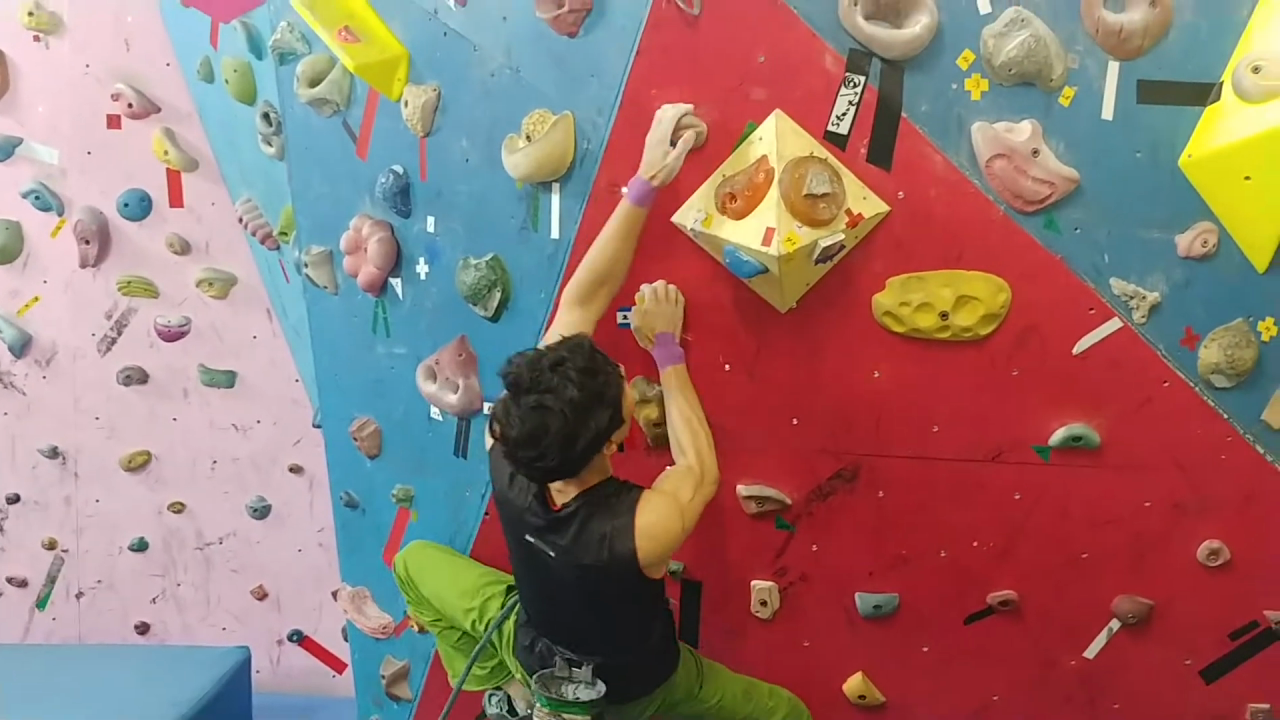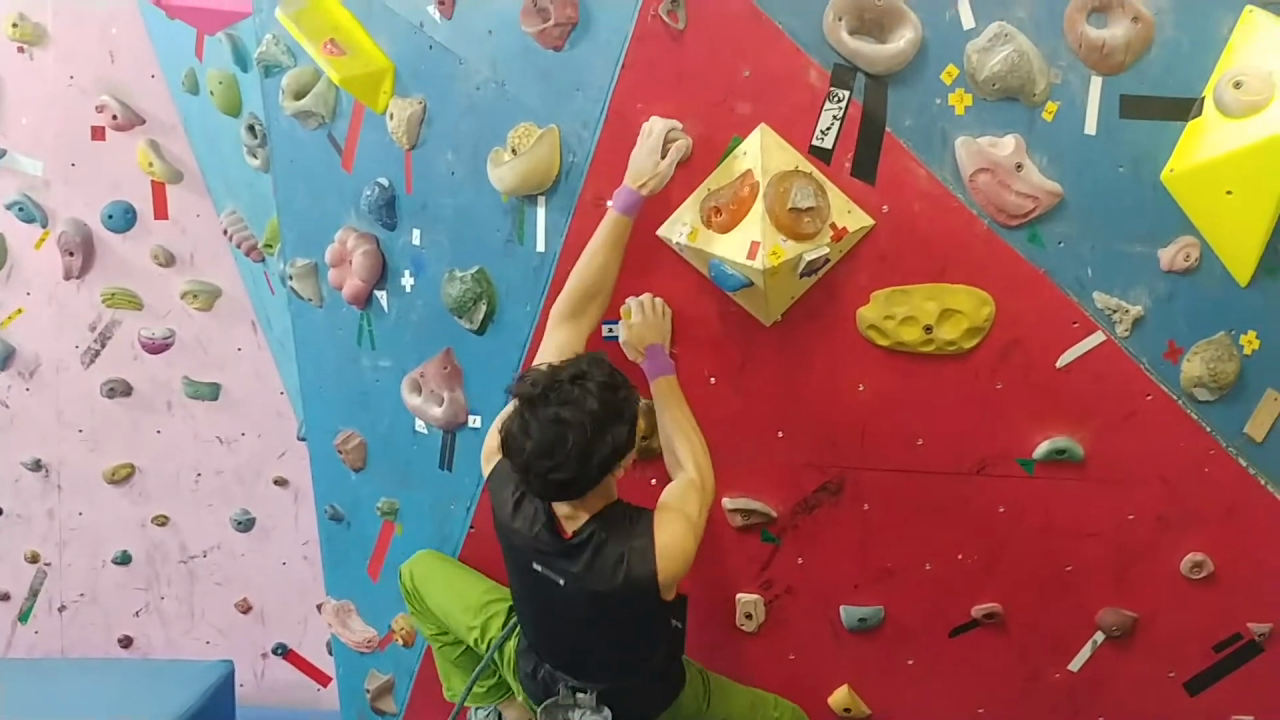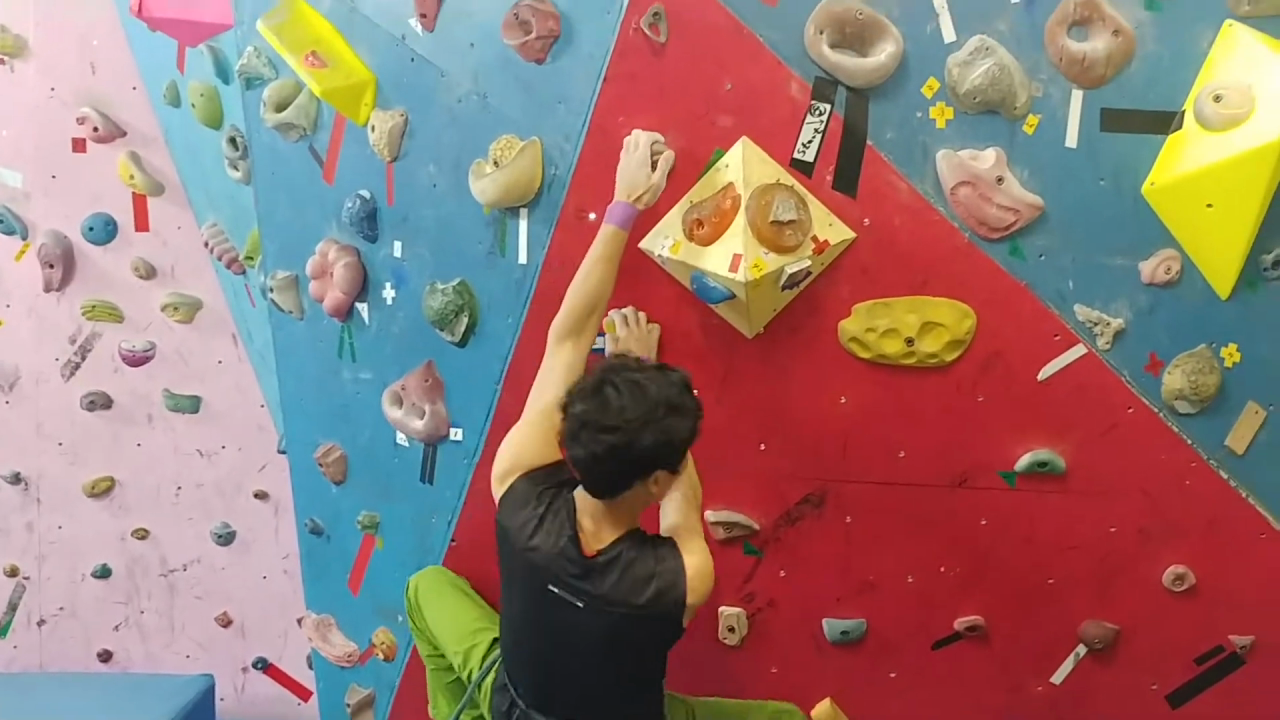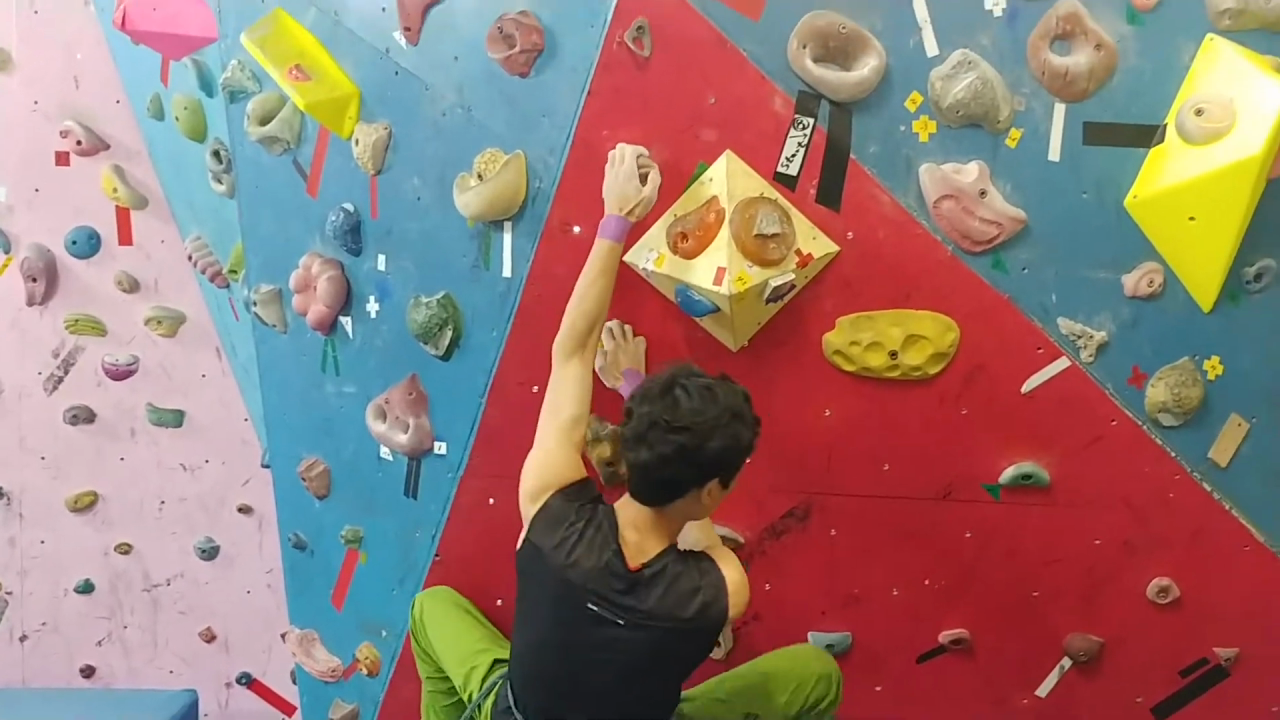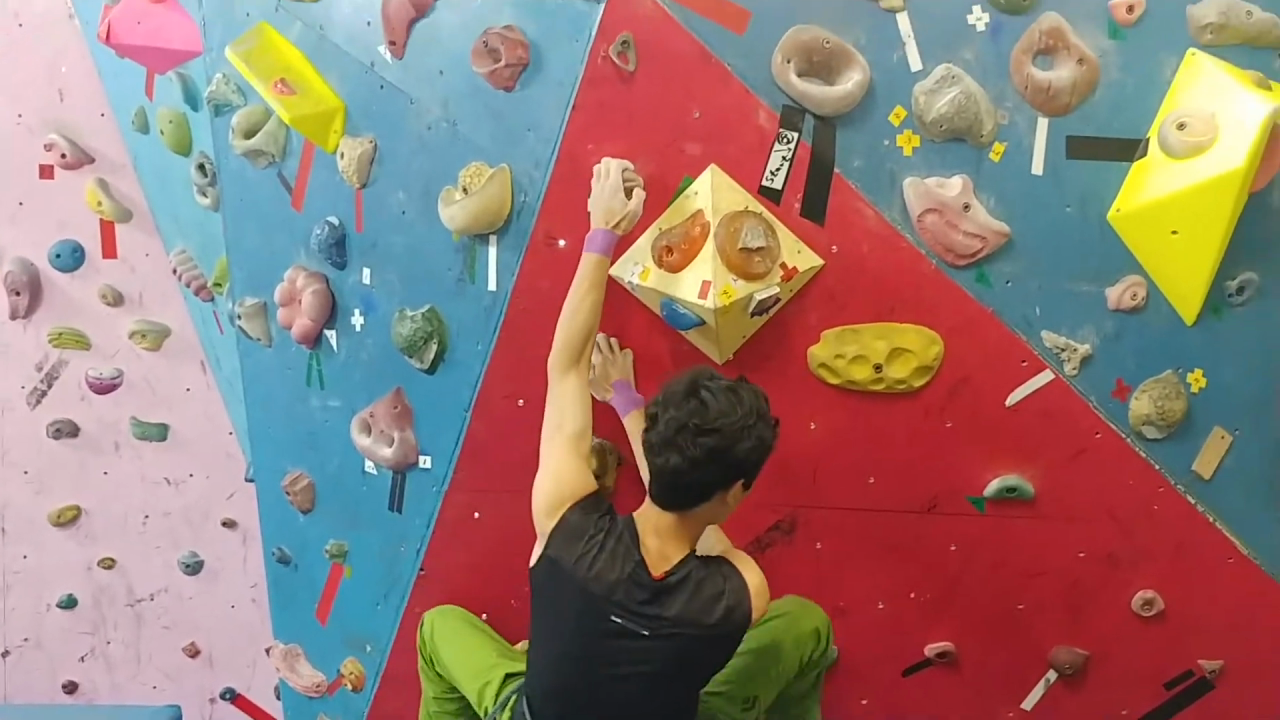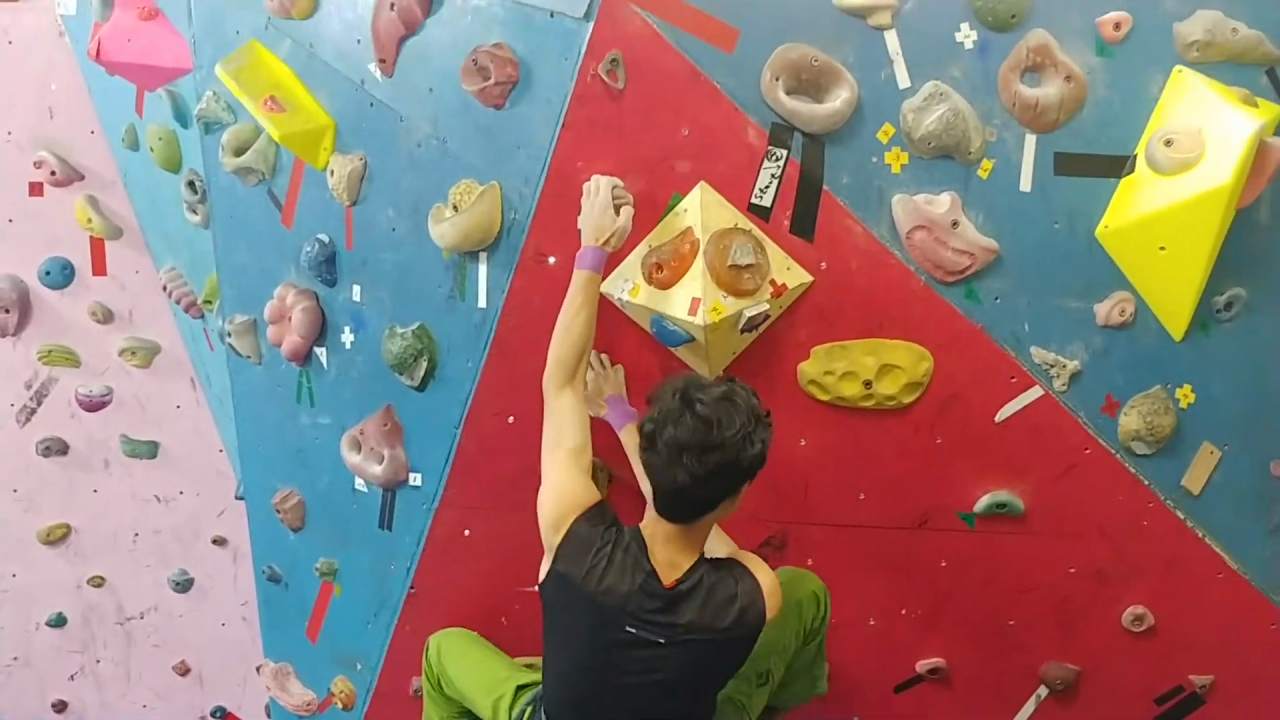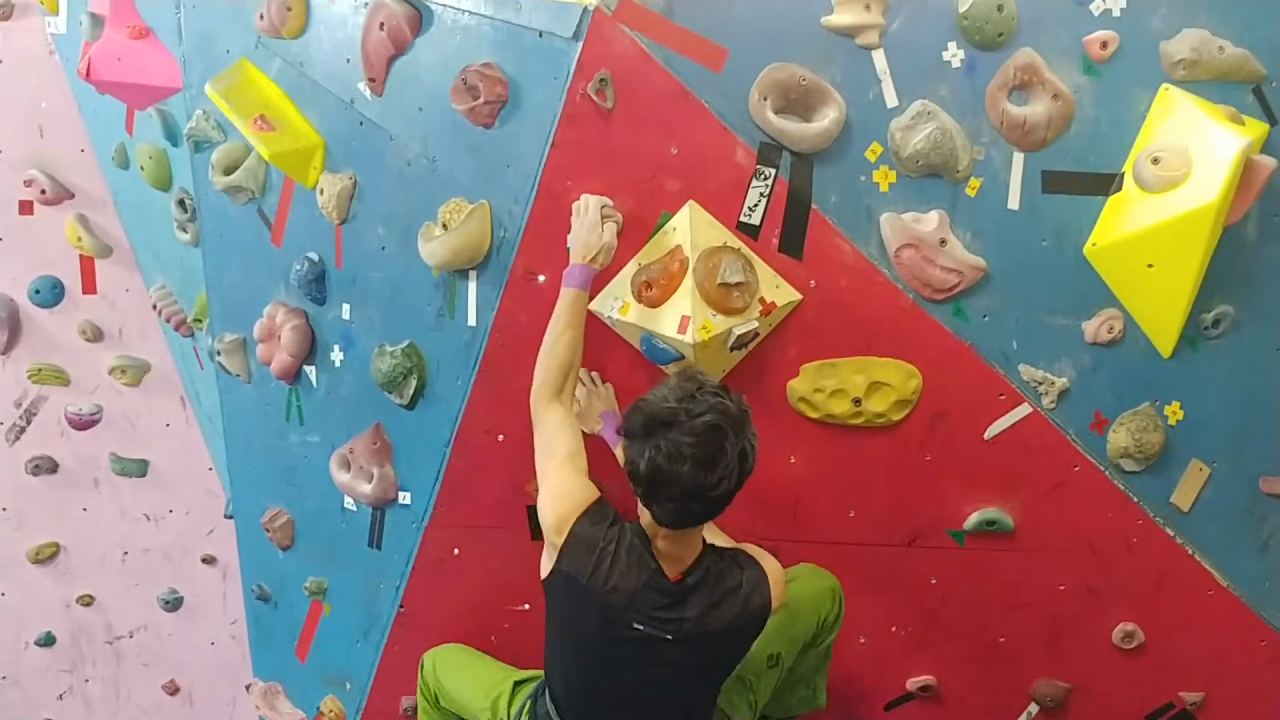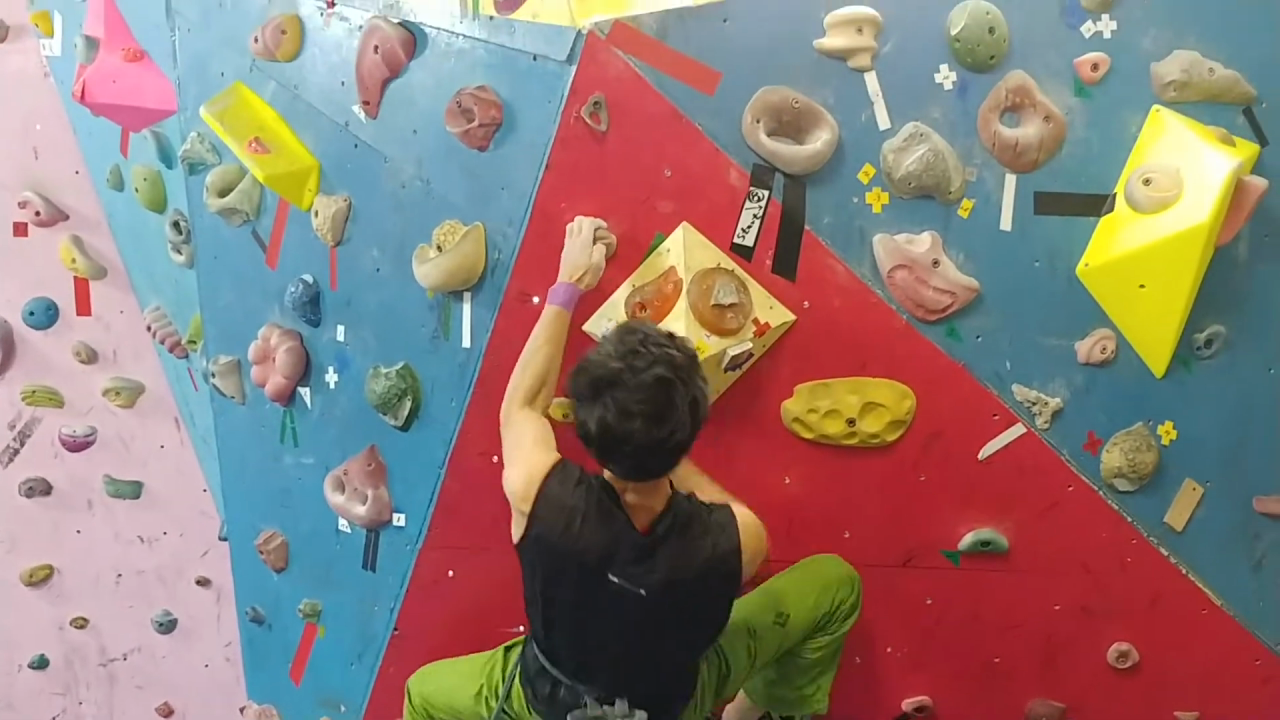
dt=0.2s
person 1, frame 1
left shoulder: (508, 449)
right shoulder: (645, 526)
left elbow: (579, 302)
right elbow: (701, 473)
left wrist: (645, 183)
right wrist: (665, 348)
left hip: (536, 659)
left knee: (416, 564)
person 1, frame 2
left shoulder: (504, 462)
right shoulder: (660, 548)
left elbow: (568, 318)
right elbow: (697, 480)
left wrist: (632, 191)
right wrist: (655, 360)
left knee: (422, 574)
person 1, frame 3
left shoulder: (518, 485)
right shoulder: (683, 575)
left elbow: (566, 337)
right elbow: (684, 499)
left wrist: (625, 205)
right wrist: (646, 368)
left knee: (428, 589)
person 1, frame 4
left shoulder: (549, 507)
right shoulder: (722, 589)
left elbow: (570, 354)
right elbow: (690, 523)
left wrist: (617, 219)
right wrist: (634, 382)
left knee: (433, 609)
person 1, frame 5
left shoulder: (565, 523)
right shoulder: (743, 594)
left elbow: (565, 367)
right elbow: (686, 501)
left wrist: (603, 232)
right wrist: (624, 397)
left knee: (441, 627)
right knee: (806, 622)
person 1, frame 6
left shoulder: (573, 538)
right shoulder: (756, 595)
left elbow: (560, 383)
right elbow: (695, 513)
left wrist: (593, 249)
right wrist: (619, 412)
left knee: (445, 652)
right knee: (806, 593)
person 1, frame 7
left shoulder: (576, 534)
right shoulder: (760, 586)
left elbow: (547, 398)
right elbow: (688, 509)
left wrist: (581, 267)
right wrist: (613, 427)
left knee: (439, 669)
right knee: (818, 593)
person 1, frame 8
left shoulder: (538, 493)
right shoulder: (734, 536)
left elbow: (518, 406)
left wrist: (568, 285)
right wrist: (665, 448)
right knee: (835, 583)
